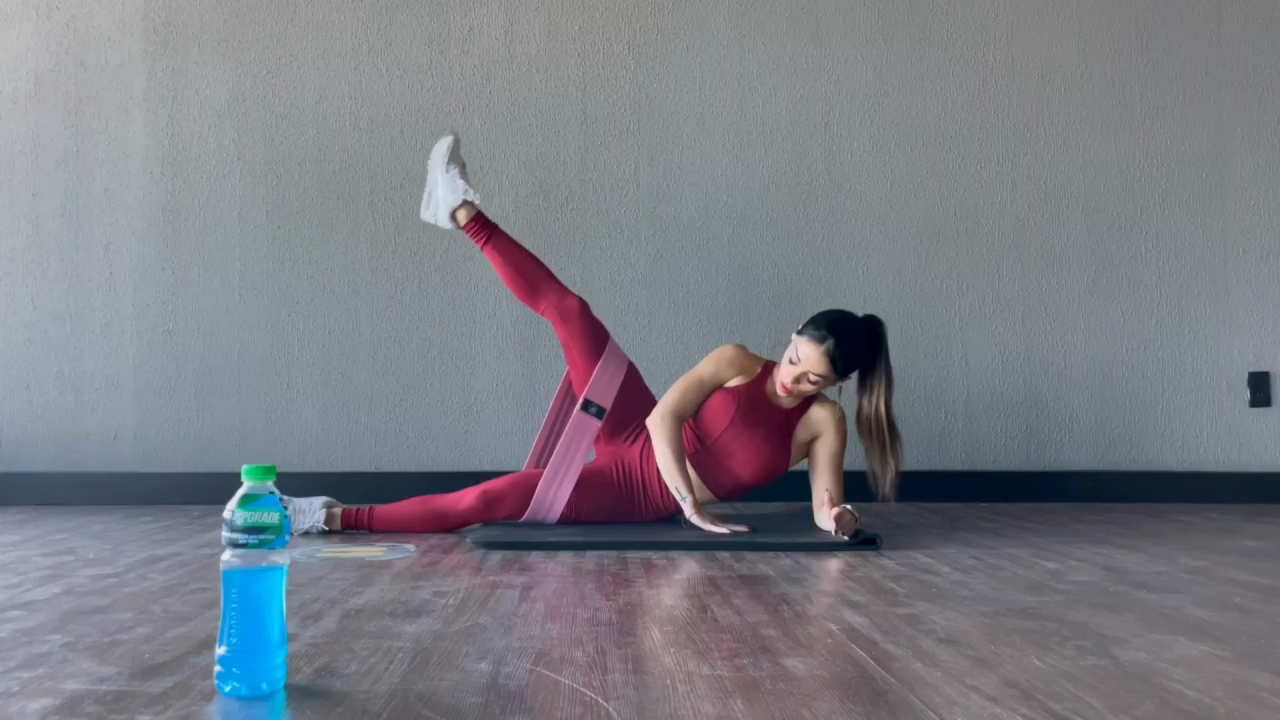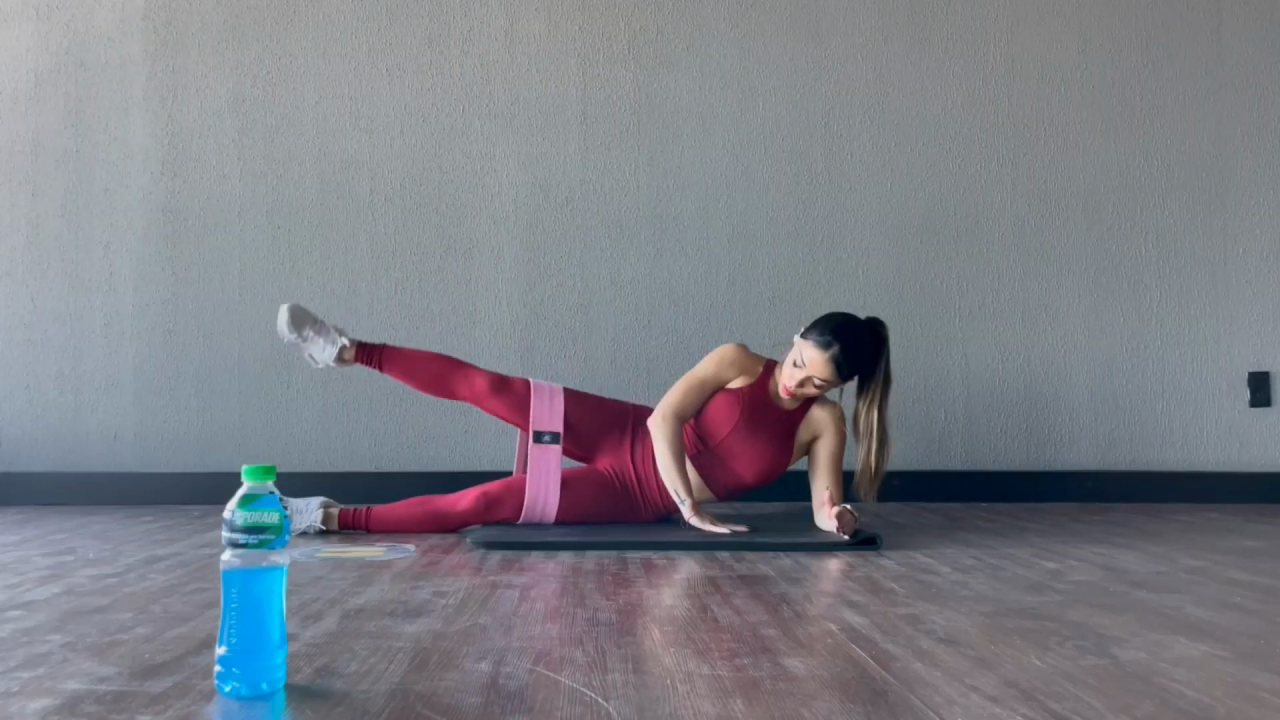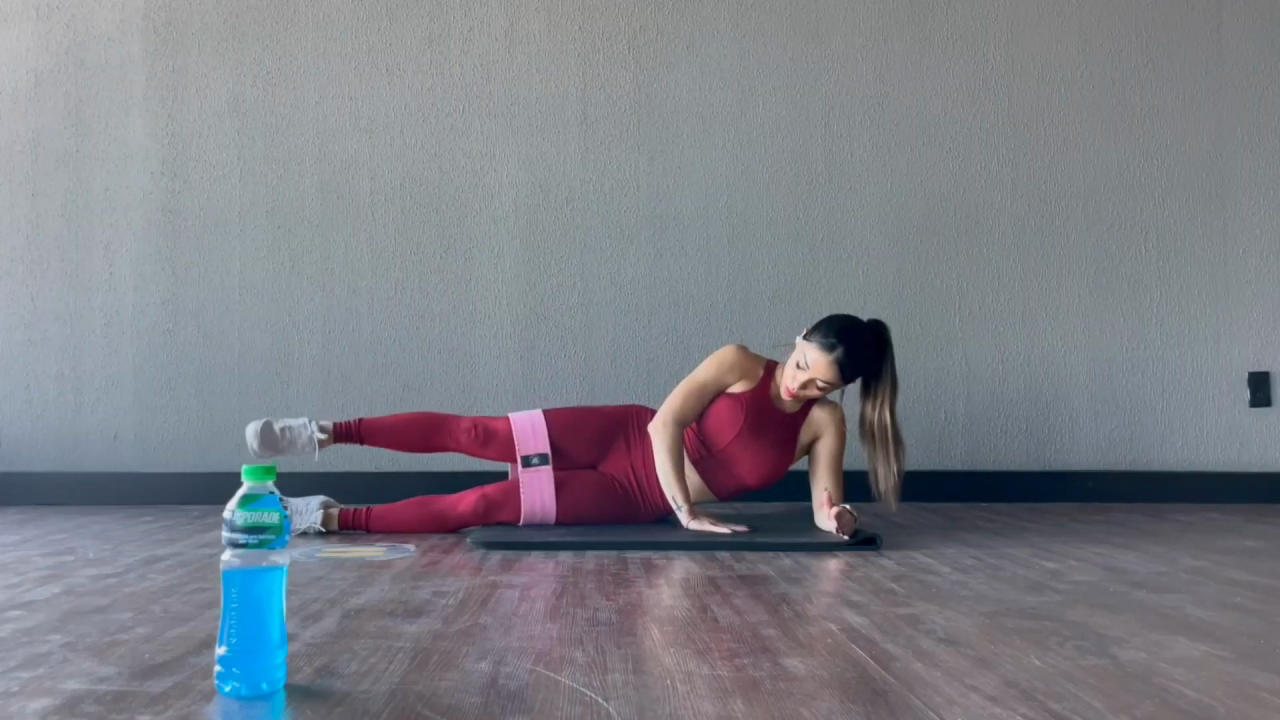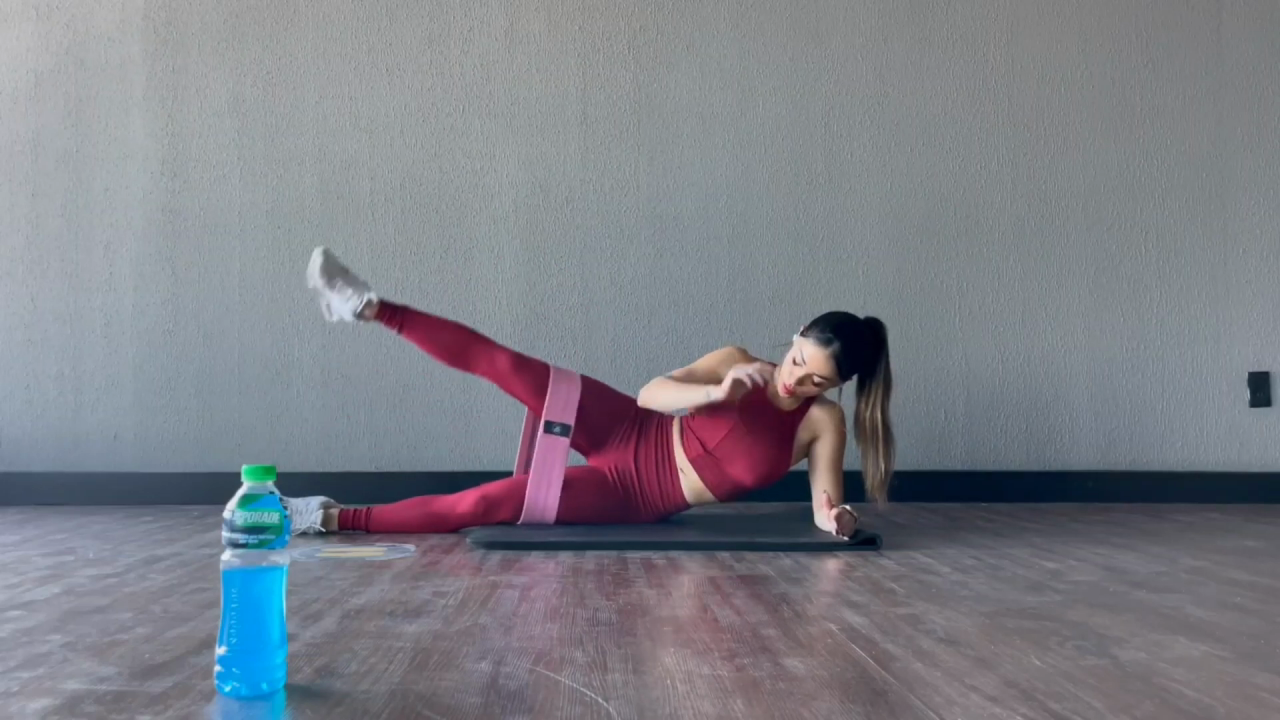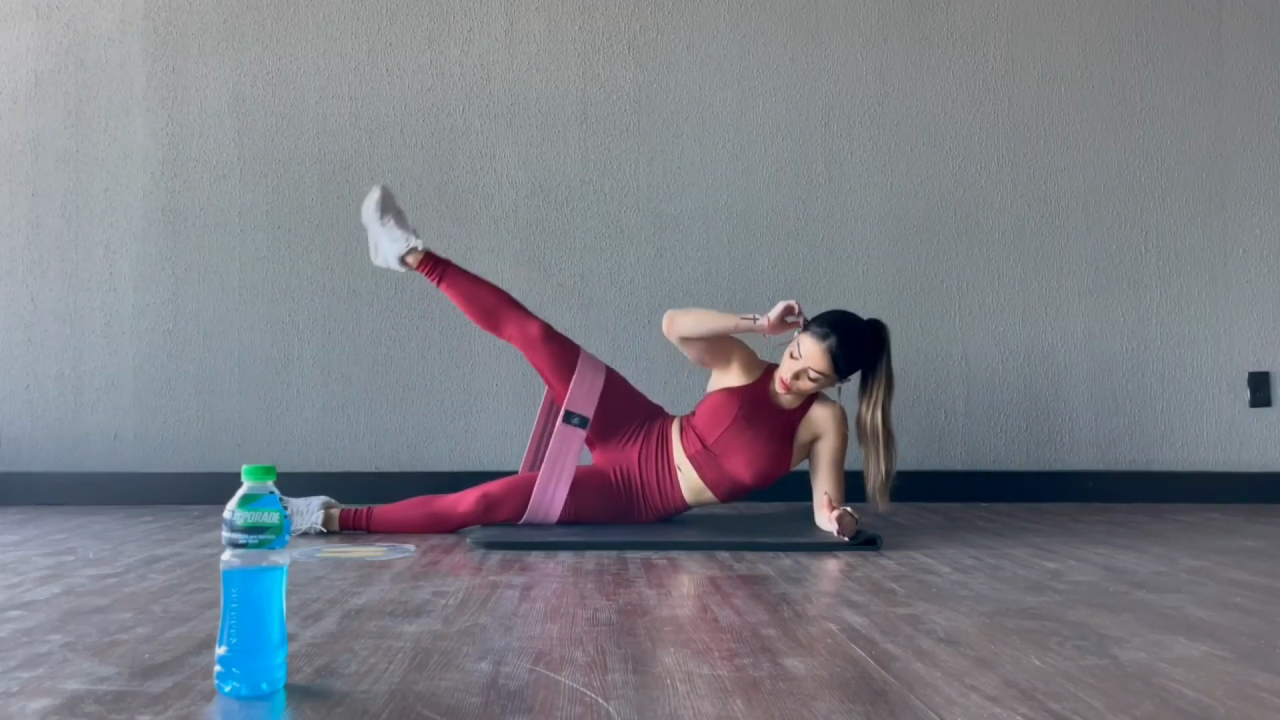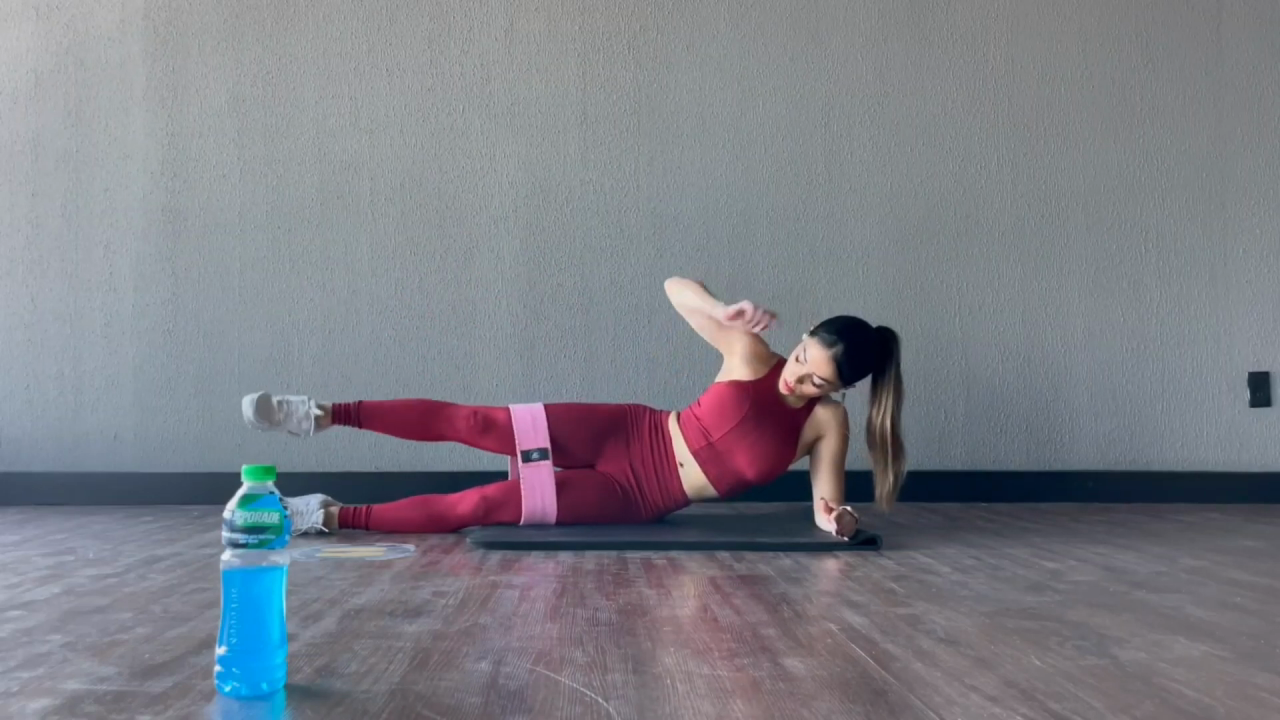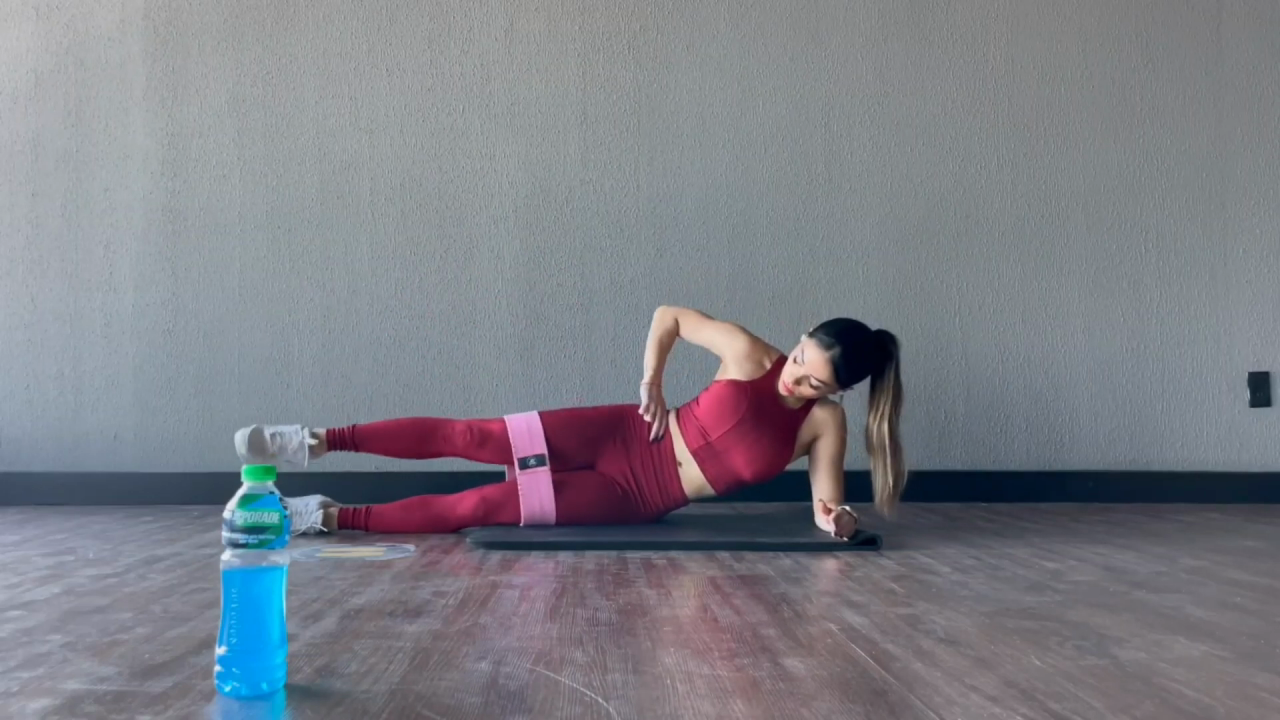
dt=0.5s
person 1, frame 1
left shoulder: (823, 423)
right shoulder: (736, 362)
left elbow: (825, 512)
right elbow: (665, 418)
left wrist: (835, 520)
right wrist: (692, 503)
left hip: (639, 498)
right hip: (637, 442)
left knee: (486, 502)
right knee: (570, 315)
left ankle: (336, 517)
right ankle: (460, 212)
person 1, frame 2
left shoulder: (824, 421)
right shoulder: (738, 361)
left elbow: (826, 511)
right elbow: (664, 418)
left wrist: (836, 515)
right wrist: (691, 506)
left hip: (639, 499)
right hip: (628, 440)
left knee: (484, 502)
right knee: (490, 389)
left ankle: (335, 518)
right ankle: (349, 350)
person 1, frame 3
left shoulder: (825, 423)
right shoulder: (739, 363)
left elbow: (826, 509)
right elbow: (666, 424)
left wrist: (837, 519)
right wrist: (687, 511)
left hip: (637, 498)
right hip: (626, 440)
left knee: (488, 505)
right knee: (476, 433)
left ankle: (332, 516)
right ankle: (325, 433)
person 1, frame 4
left shoulder: (823, 421)
right shoulder: (735, 364)
left elbow: (827, 506)
right elbow: (653, 392)
left wrist: (837, 520)
right wrist: (718, 393)
left hip: (634, 499)
right hip: (634, 438)
left knee: (486, 503)
right knee: (510, 367)
left ankle: (337, 517)
right ankle: (367, 307)
person 1, frame 5
left shoulder: (824, 420)
right shoulder: (744, 366)
left elbow: (827, 510)
right elbow: (673, 325)
left wrist: (836, 518)
right wrist: (758, 324)
left hip: (634, 496)
right hip: (637, 435)
left knee: (486, 504)
right knee: (533, 336)
left ankle: (338, 518)
right ankle: (412, 254)
person 1, frame 6
left shoulder: (826, 423)
right shoulder: (751, 355)
left elbow: (827, 509)
right elbow: (675, 286)
left wrist: (836, 517)
right wrist: (727, 312)
left hip: (634, 499)
right hip: (626, 438)
left knee: (484, 504)
right knee: (472, 423)
left ankle: (333, 515)
right ankle: (325, 413)
person 1, frame 7
left shoulder: (825, 423)
right shoulder: (749, 352)
left elbow: (827, 509)
right elbow: (670, 315)
left wrist: (837, 520)
right wrist: (650, 382)
left hip: (634, 498)
right hip: (623, 440)
left knee: (483, 507)
right knee: (470, 435)
left ankle: (331, 516)
right ankle: (320, 439)
